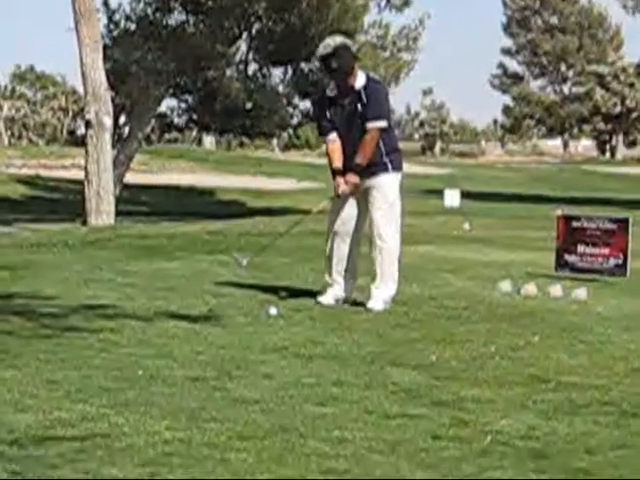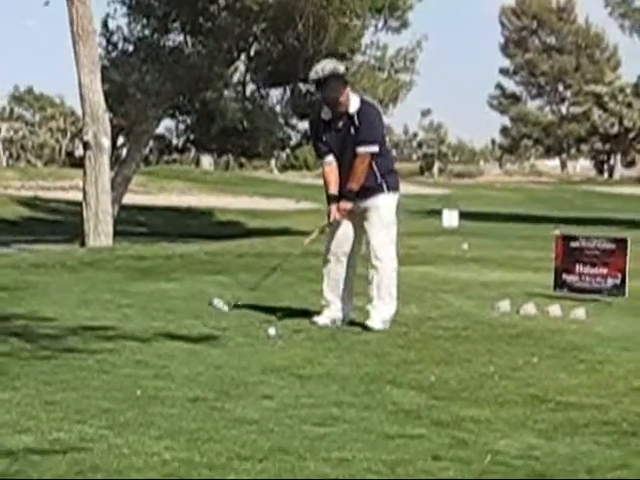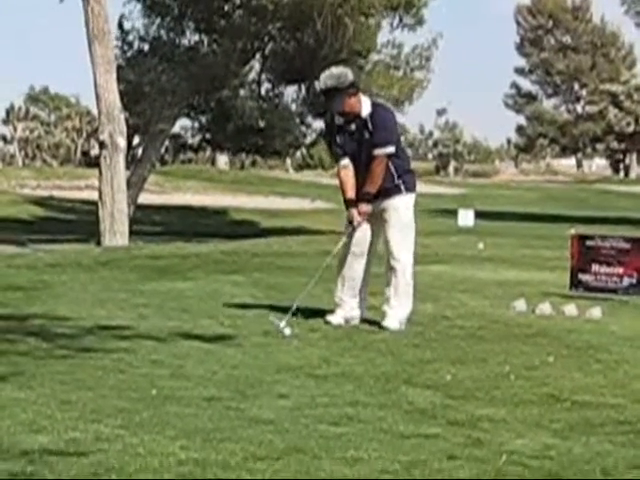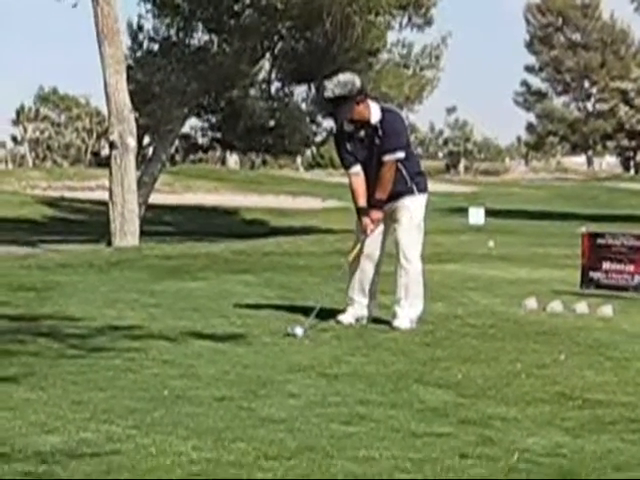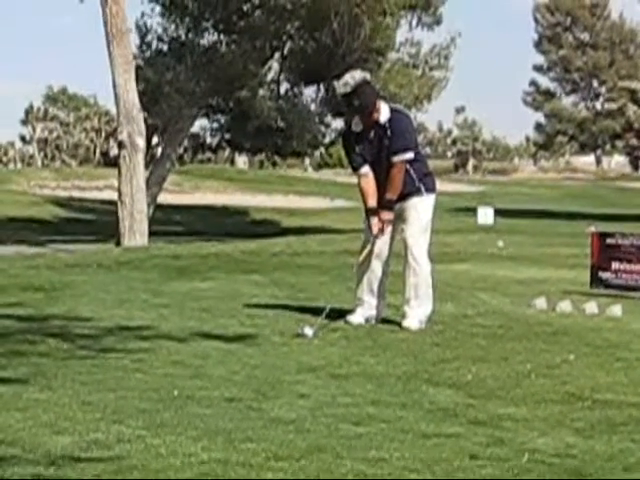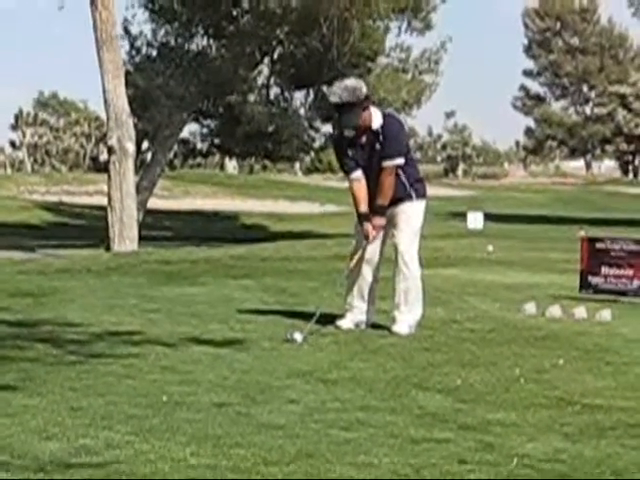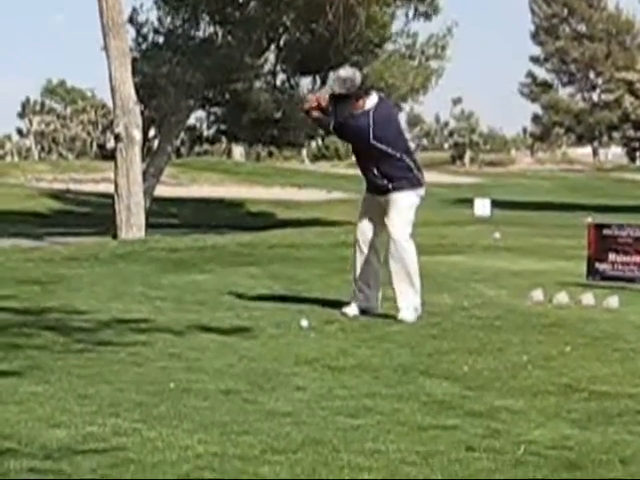
dt=0.7s
person 1, frame 1
left shoulder: (374, 88)
right shoulder: (323, 101)
left elbow: (373, 133)
right elbow: (331, 140)
left wrist: (355, 170)
right wrist: (338, 174)
left hip: (382, 171)
right hip: (349, 174)
left knee: (383, 231)
right knee: (340, 231)
left ankle: (382, 293)
right ankle: (339, 288)
person 1, frame 2
left shoulder: (367, 112)
right shoulder: (319, 122)
left elbow: (364, 158)
right elbow: (328, 163)
left wrist: (347, 196)
right wrist: (333, 199)
left hip: (379, 192)
right hip: (346, 197)
left knee: (381, 251)
right knee: (336, 252)
left ankle: (381, 313)
right ankle: (336, 309)
person 1, frame 3
left shoulder: (380, 114)
right shoulder: (334, 125)
left elbow: (380, 160)
right elbow: (344, 166)
left wrist: (366, 198)
right wrist: (352, 203)
left hip: (395, 192)
right hip: (363, 197)
left knee: (398, 252)
right knee: (353, 251)
left ankle: (396, 313)
right ankle: (349, 308)
person 1, frame 4
left shoulder: (390, 119)
right shoulder: (343, 132)
left elbow: (390, 166)
right elbow: (355, 174)
left wrist: (377, 205)
right wrist: (363, 211)
left hip: (407, 193)
right hip: (373, 199)
left knee: (407, 252)
right knee: (365, 251)
left ankle: (407, 312)
right ankle: (358, 307)
person 1, frame 5
left shoulder: (398, 119)
right shoulder: (350, 134)
left elbow: (398, 166)
right elbow: (364, 174)
left wrist: (387, 206)
right wrist: (372, 212)
left hip: (415, 193)
right hip: (381, 199)
left knee: (415, 250)
right knee: (372, 250)
left ankle: (417, 313)
right ankle: (368, 307)
person 1, frame 6
left shoulder: (391, 125)
right shoulder: (342, 138)
left elbow: (389, 173)
right elbow: (356, 179)
left wrist: (380, 213)
right wrist: (365, 217)
left hip: (406, 199)
right hip: (372, 203)
left knee: (406, 254)
right knee: (364, 255)
left ankle: (407, 318)
right ankle: (357, 313)
person 1, frame 7
left shoulder: (363, 125)
right shoulder: (376, 102)
left elbow: (330, 125)
right elbow: (337, 120)
left wrist: (316, 108)
right wrist: (324, 101)
left hip: (404, 187)
right hip: (377, 188)
left knee: (398, 237)
right knee: (364, 238)
left ankle: (409, 305)
right ankle: (365, 299)
